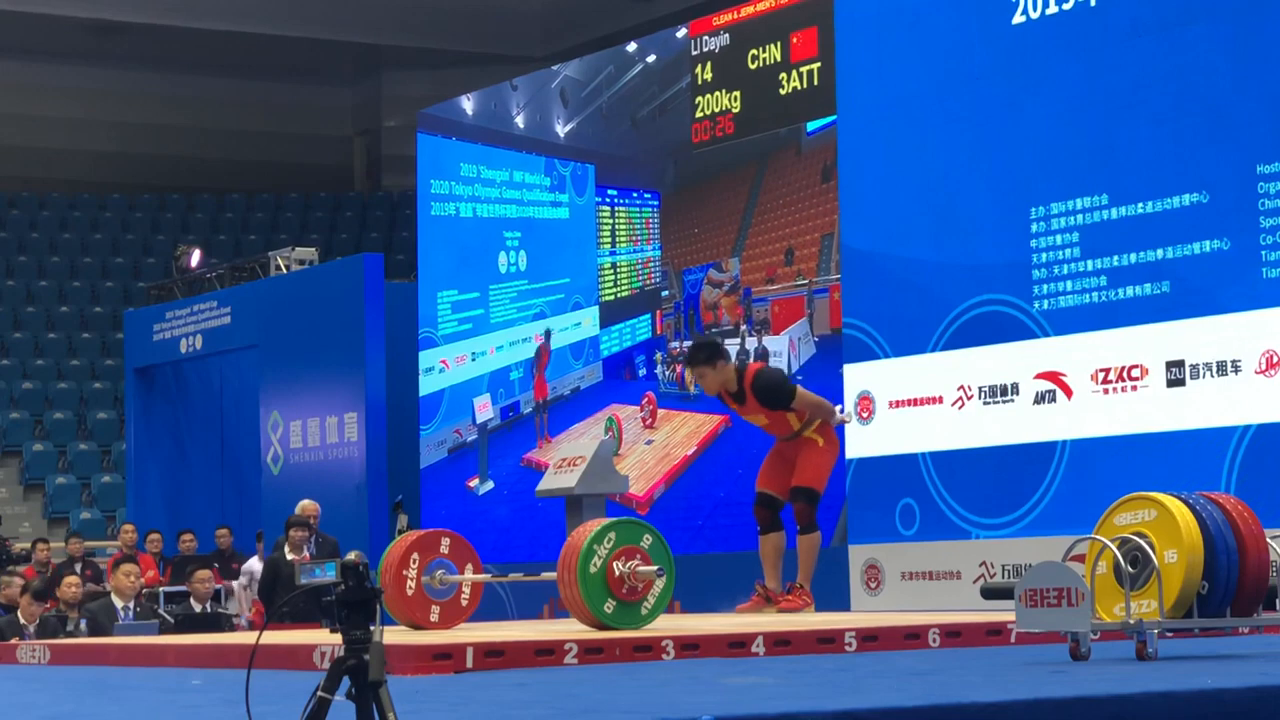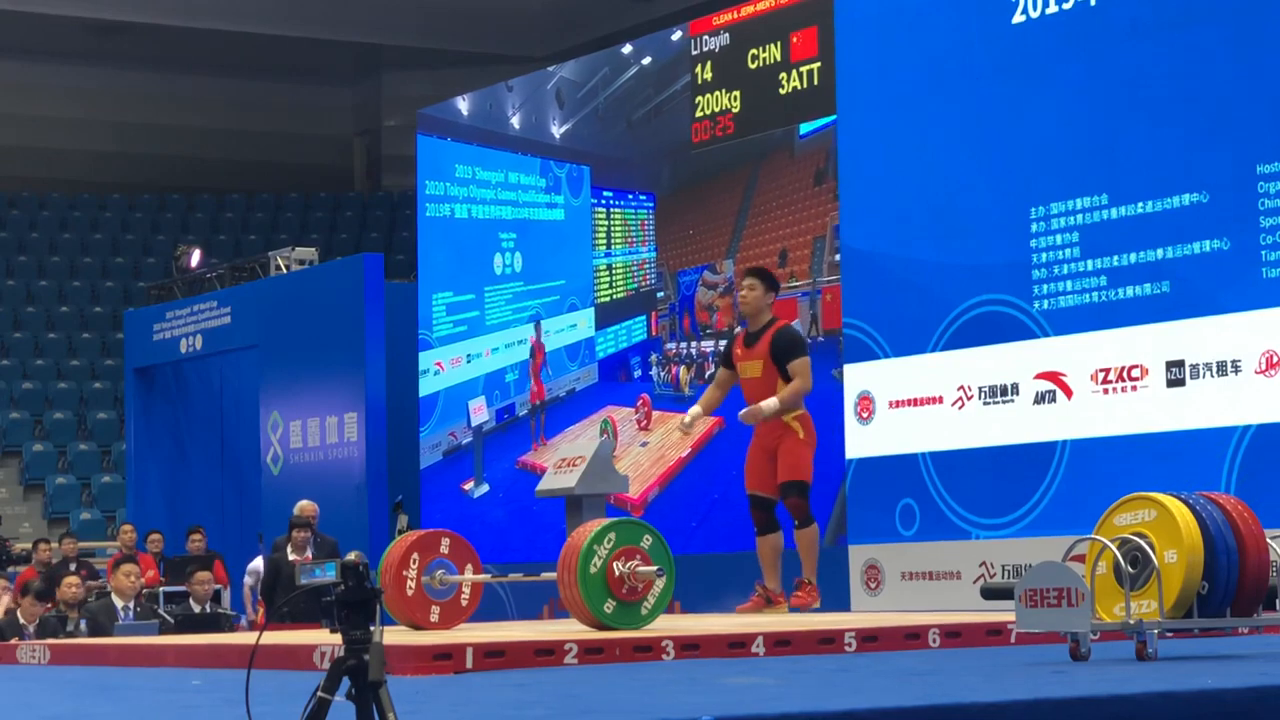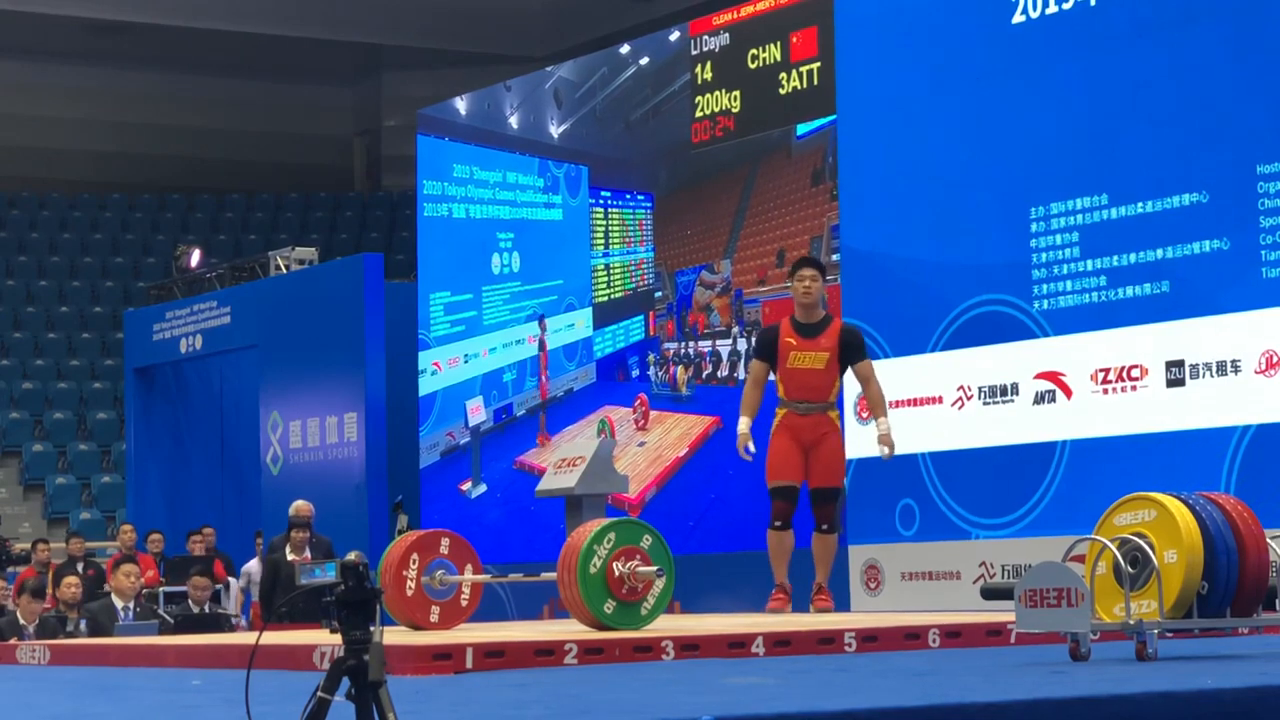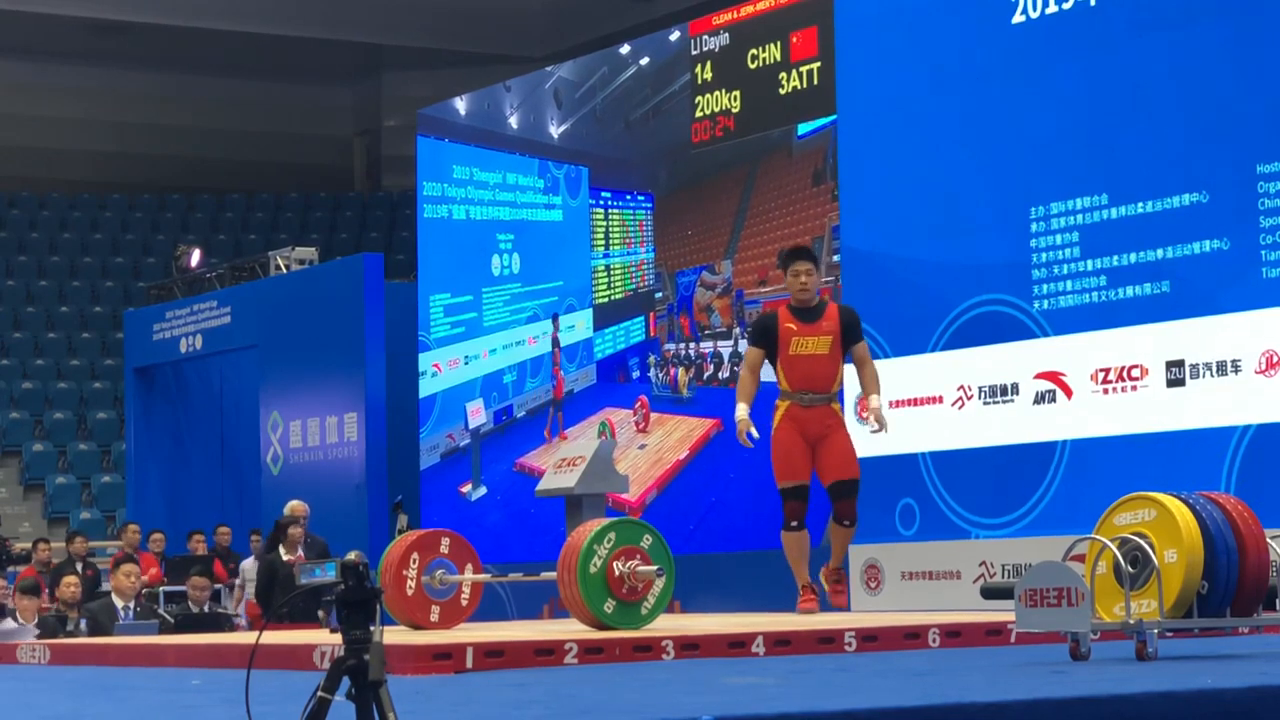
dt=0.7s
person 1, frame 1
left shoulder: (764, 381)
right shoulder: (724, 392)
left elbow: (815, 403)
left wrist: (835, 418)
left hip: (815, 439)
right hip: (786, 443)
left knee: (803, 507)
right knee: (764, 510)
left ankle: (802, 591)
right ankle: (771, 591)
person 1, frame 2
left shoulder: (785, 336)
right shoulder: (736, 344)
left elbow: (804, 382)
right elbow: (719, 386)
left wrist: (769, 406)
right wrist: (694, 413)
left hip: (793, 427)
right hip: (762, 431)
left knee: (796, 502)
right knee: (759, 510)
left ankle: (809, 584)
right ankle: (772, 592)
person 1, frame 3
left shoulder: (845, 334)
right shoulder: (772, 335)
left elbow: (868, 382)
right elbow: (755, 382)
left wrist: (882, 426)
right wrist: (744, 425)
left hip: (826, 426)
right hip: (787, 426)
left knee: (825, 511)
right knee: (781, 507)
left ankle: (820, 588)
right ankle: (780, 587)
person 1, frame 4
left shoulder: (844, 317)
right shoulder: (769, 322)
left elbow: (864, 363)
right elbow: (750, 370)
left wrist: (874, 402)
right wrist: (742, 412)
left hip: (830, 418)
right hip: (789, 419)
left knee: (846, 500)
right knee: (794, 506)
left ankle: (835, 569)
right ankle: (805, 589)
